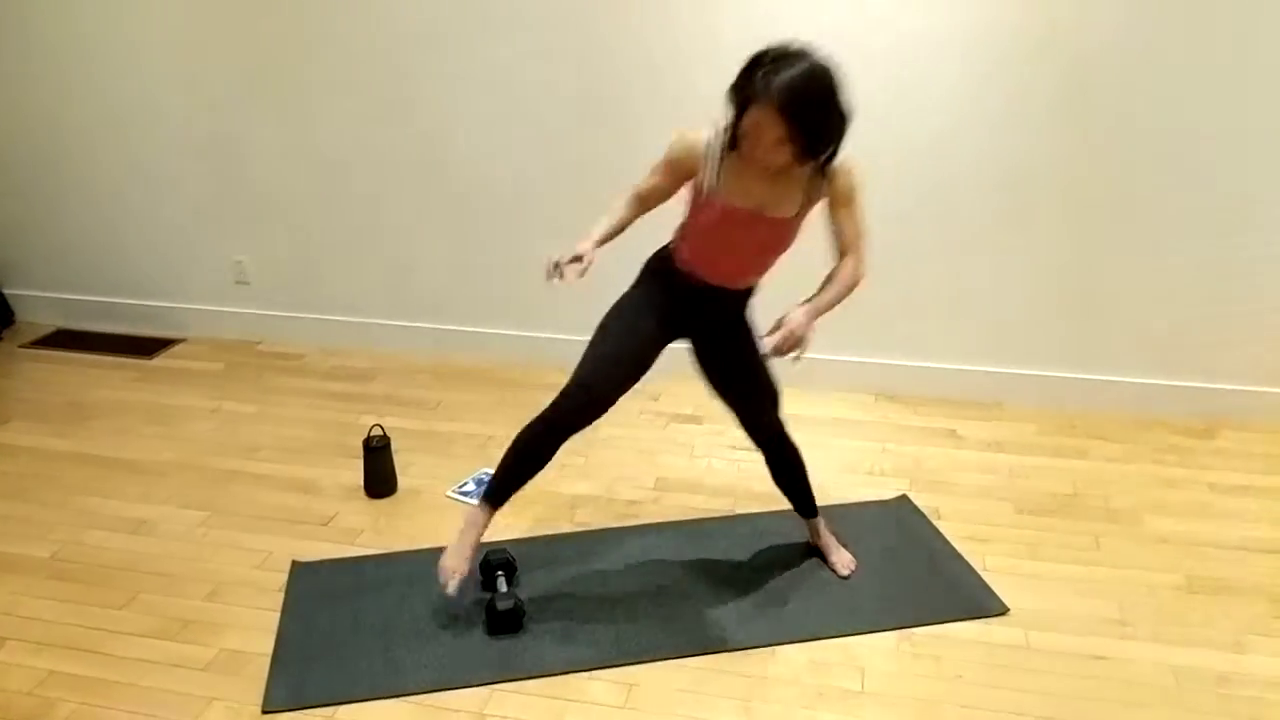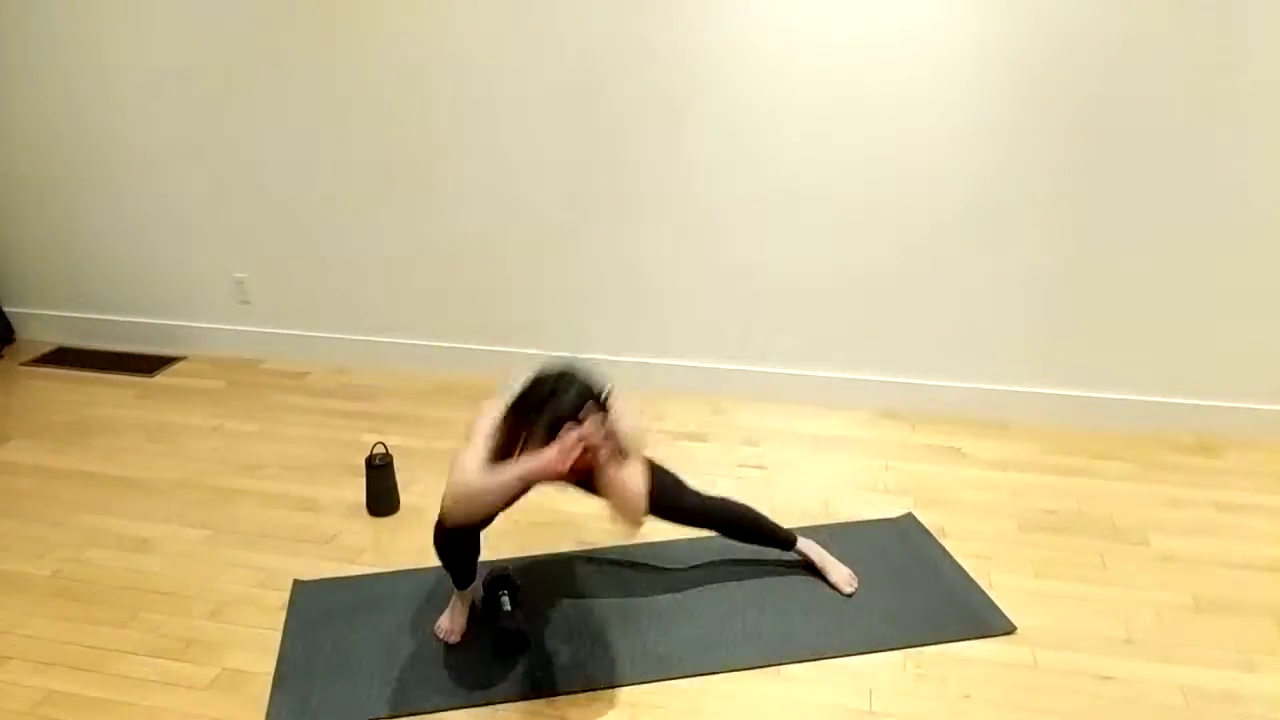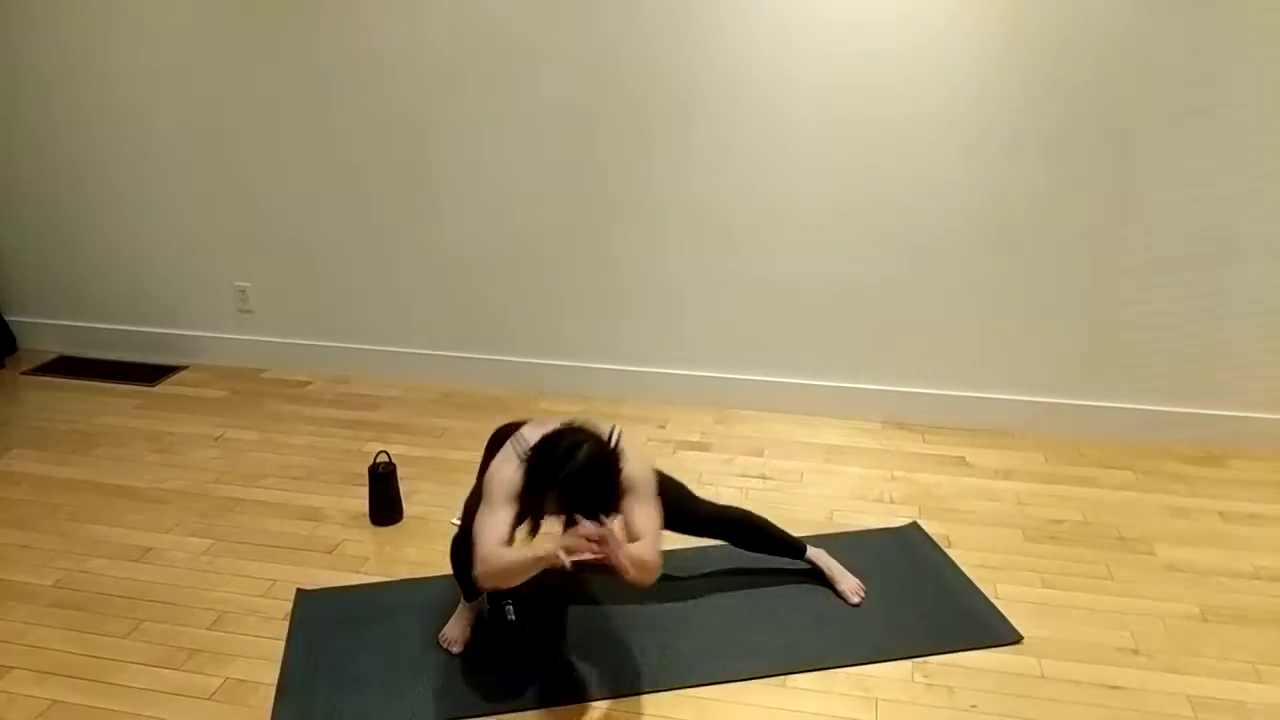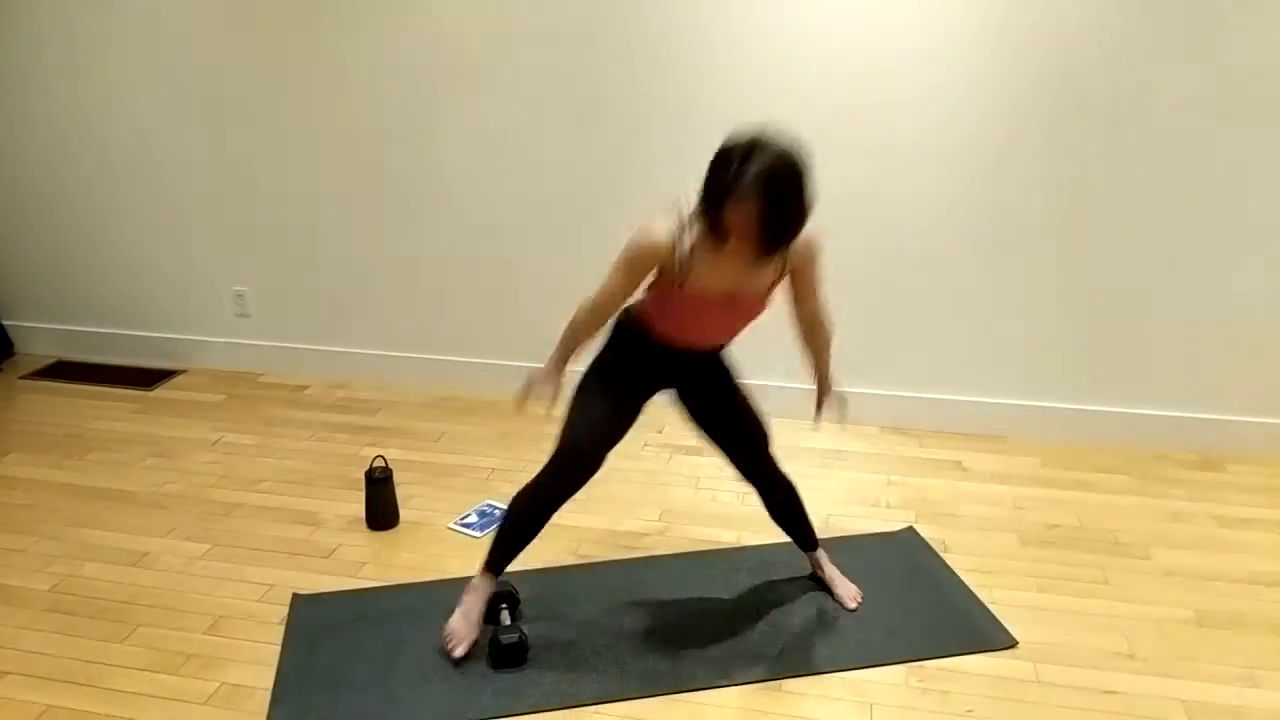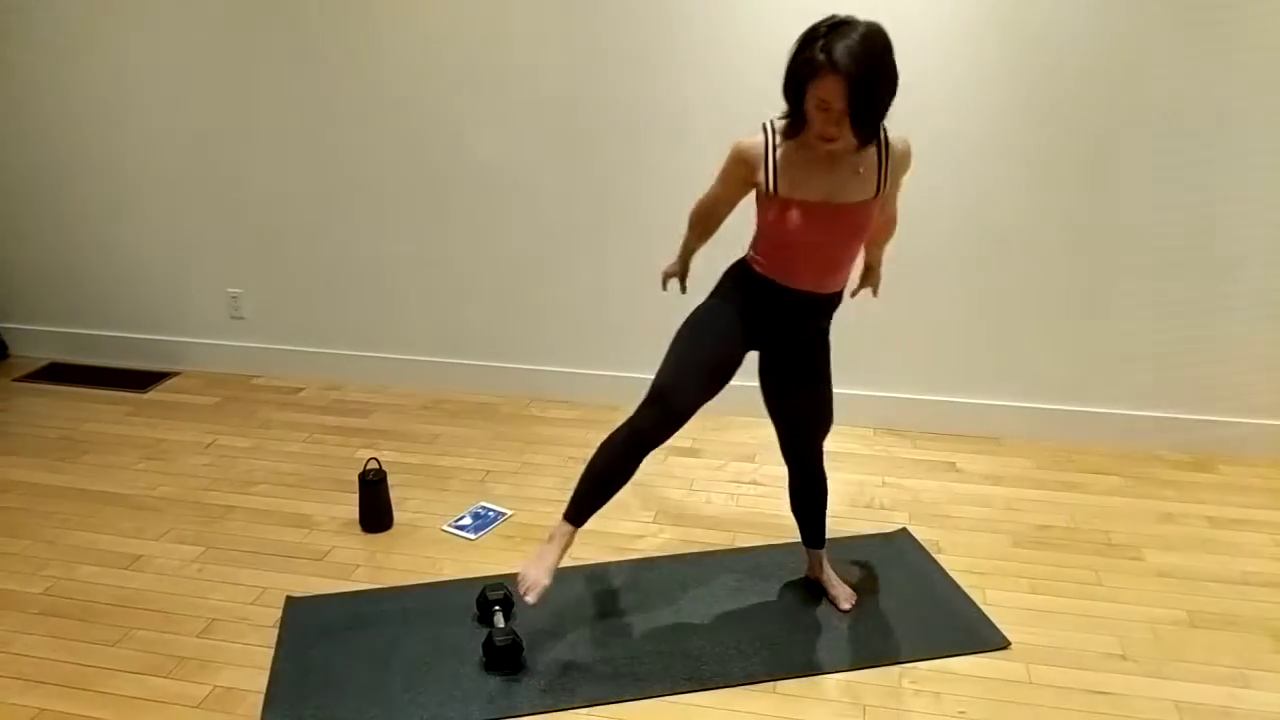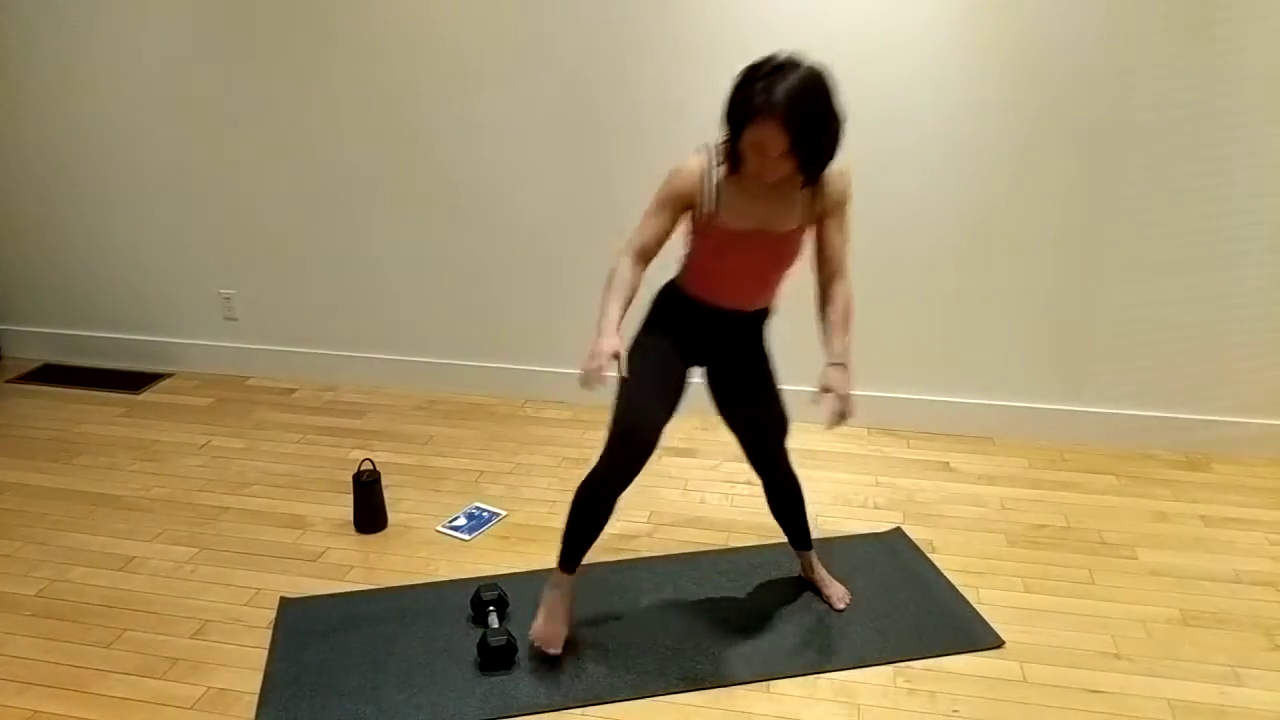
dt=0.4s
person 1, frame 1
left shoulder: (830, 177)
right shoulder: (702, 150)
left elbow: (853, 262)
right elbow: (641, 198)
left wrist: (809, 311)
right wrist: (593, 240)
left hip: (721, 309)
right hip: (661, 291)
left knee: (767, 429)
right knee: (574, 407)
left ankle: (818, 529)
right ankle: (478, 521)
person 1, frame 2
left shoulder: (613, 424)
right shoulder: (498, 419)
left elbow: (634, 515)
right elbow: (453, 504)
left wrist: (605, 459)
right wrist: (536, 464)
left hip: (595, 459)
right hip: (521, 461)
left knee: (694, 507)
right knee: (451, 531)
left ankle: (807, 547)
right ankle: (464, 594)
person 1, frame 3
left shoulder: (629, 466)
right shoulder: (511, 463)
left elbow: (649, 567)
right elbow: (484, 568)
left wrist: (616, 549)
right wrist: (552, 551)
left hip: (598, 469)
right hip: (525, 458)
left knee: (706, 514)
right knee: (469, 541)
left ankle: (814, 557)
right ankle: (470, 608)
person 1, frame 4
left shoulder: (797, 250)
right shoulder: (665, 242)
left elbow: (811, 317)
right elbow: (601, 305)
left wrist: (823, 377)
right wrist: (554, 368)
left hip: (706, 365)
right hip: (638, 355)
left knee: (762, 468)
right knee: (565, 474)
left ankle: (818, 560)
right ankle: (480, 587)
person 1, frame 5
left shoulder: (892, 157)
right shoulder: (757, 151)
right elbow: (710, 210)
left wrist: (871, 265)
right wrist: (682, 258)
left hip: (808, 324)
right hip: (743, 300)
left knee: (805, 452)
right knee: (654, 419)
left ankle: (817, 563)
right ankle: (557, 540)
person 1, frame 6
left shoulder: (827, 191)
right shoulder: (697, 175)
left elbow: (835, 280)
right elbow: (632, 257)
left wrist: (838, 362)
right wrist: (608, 328)
left hip: (740, 336)
right hip: (675, 324)
left knee: (773, 461)
right knee: (620, 462)
left ankle: (809, 563)
right ankle: (561, 586)
